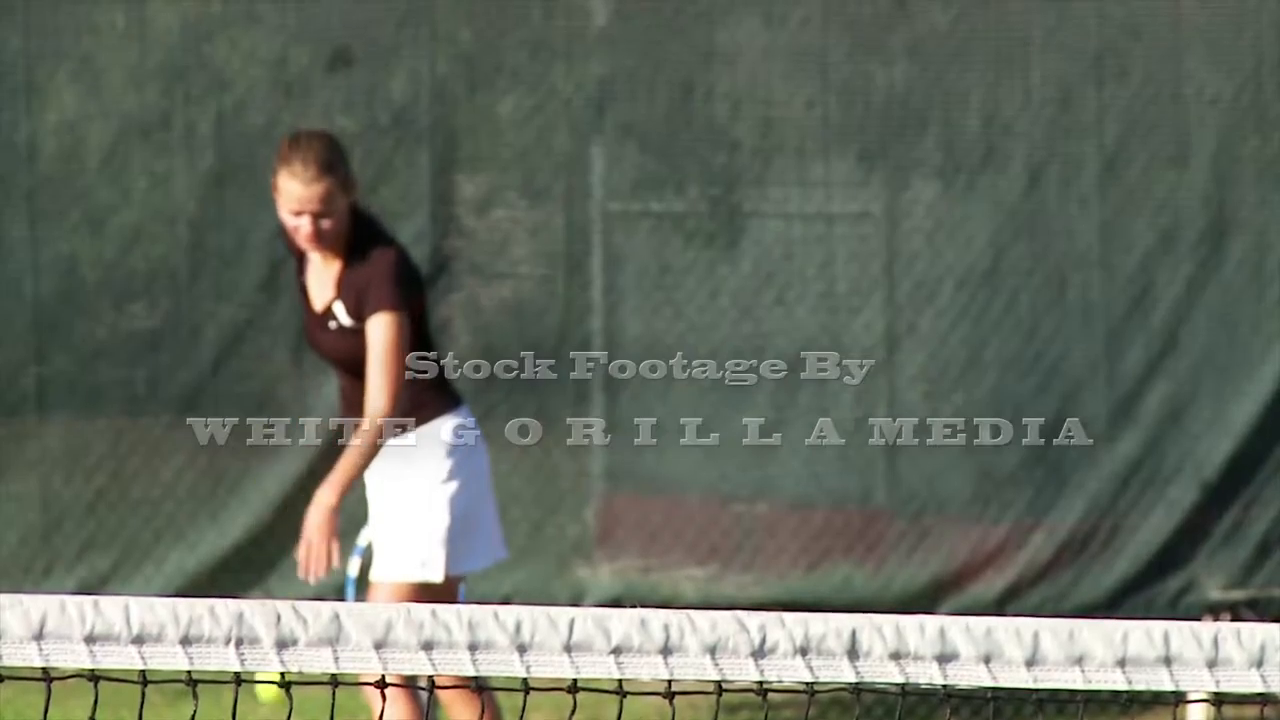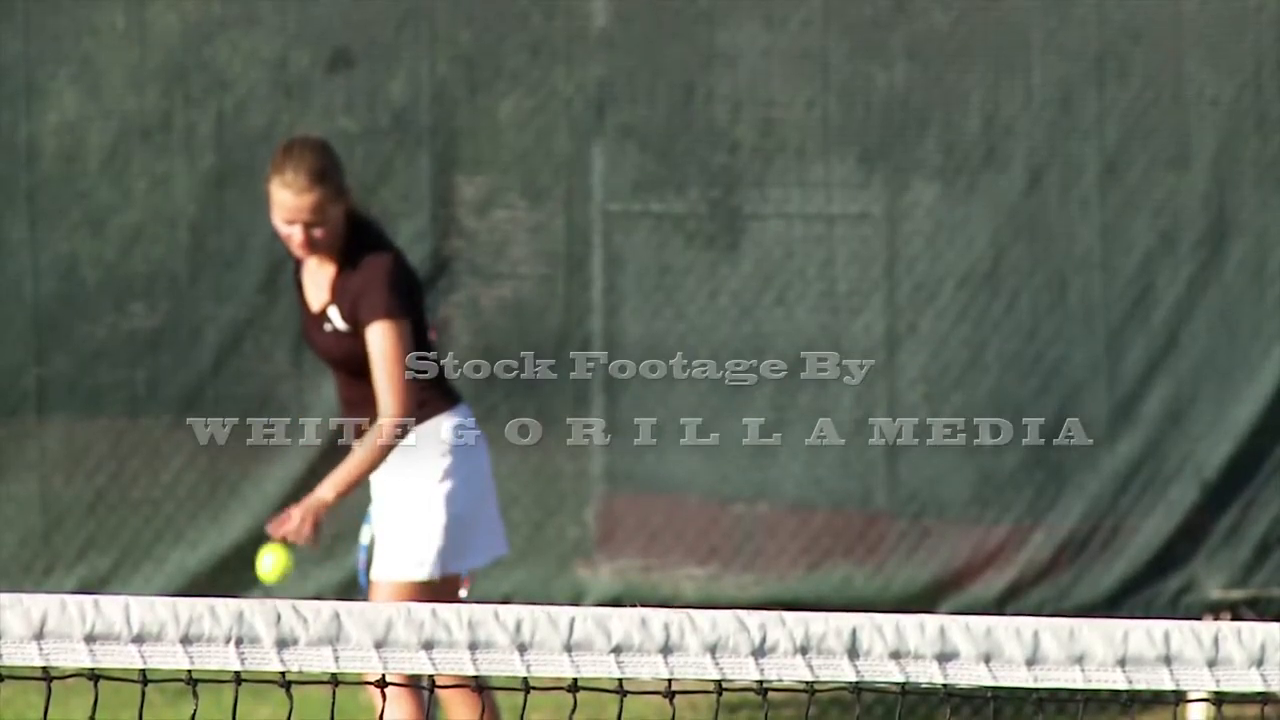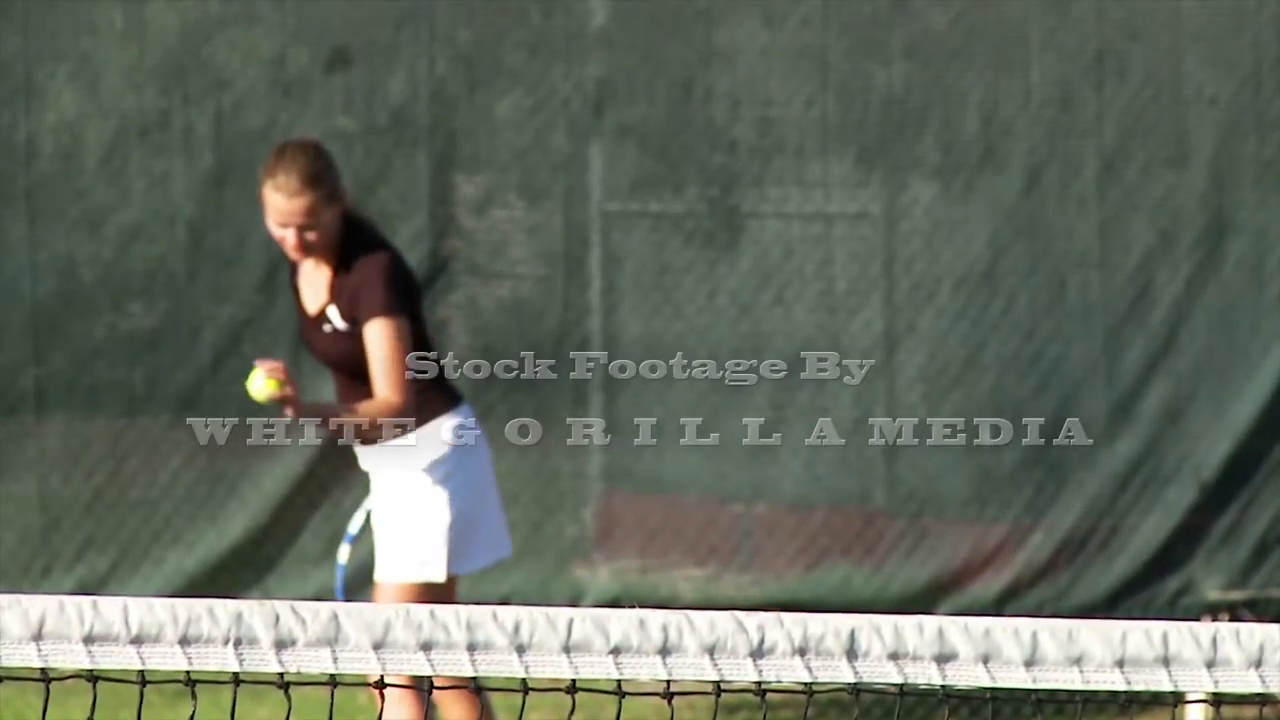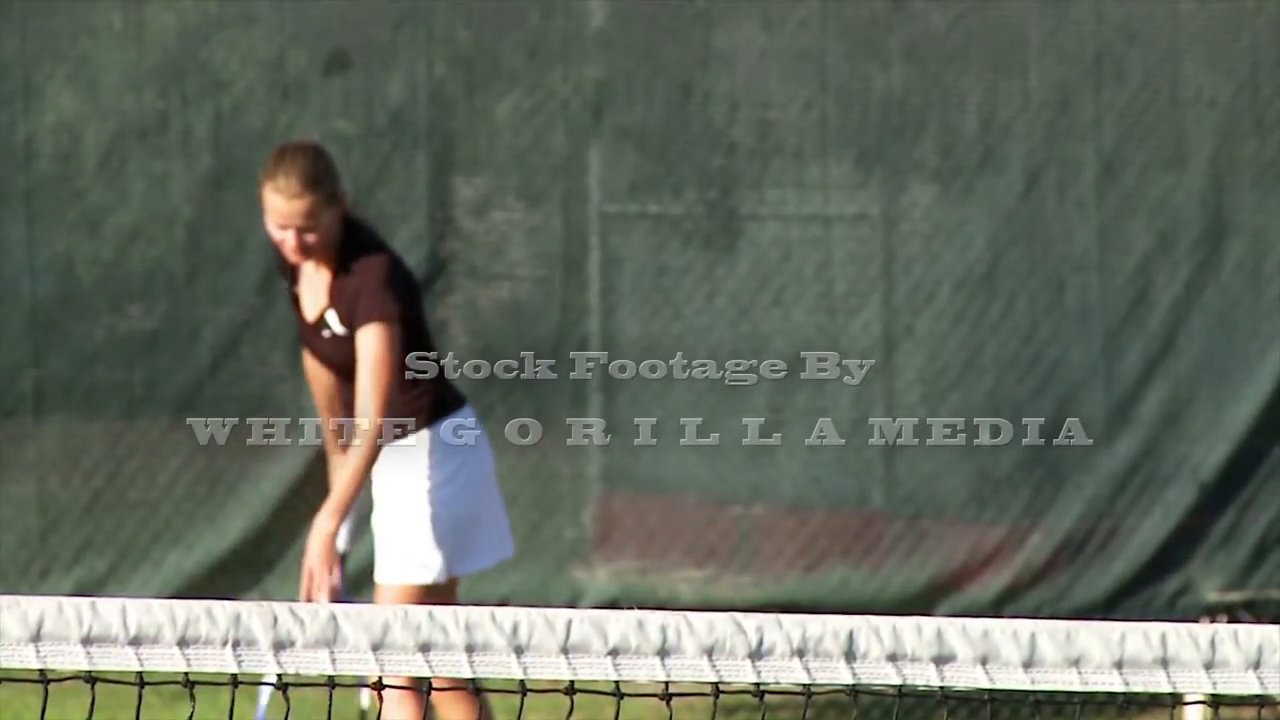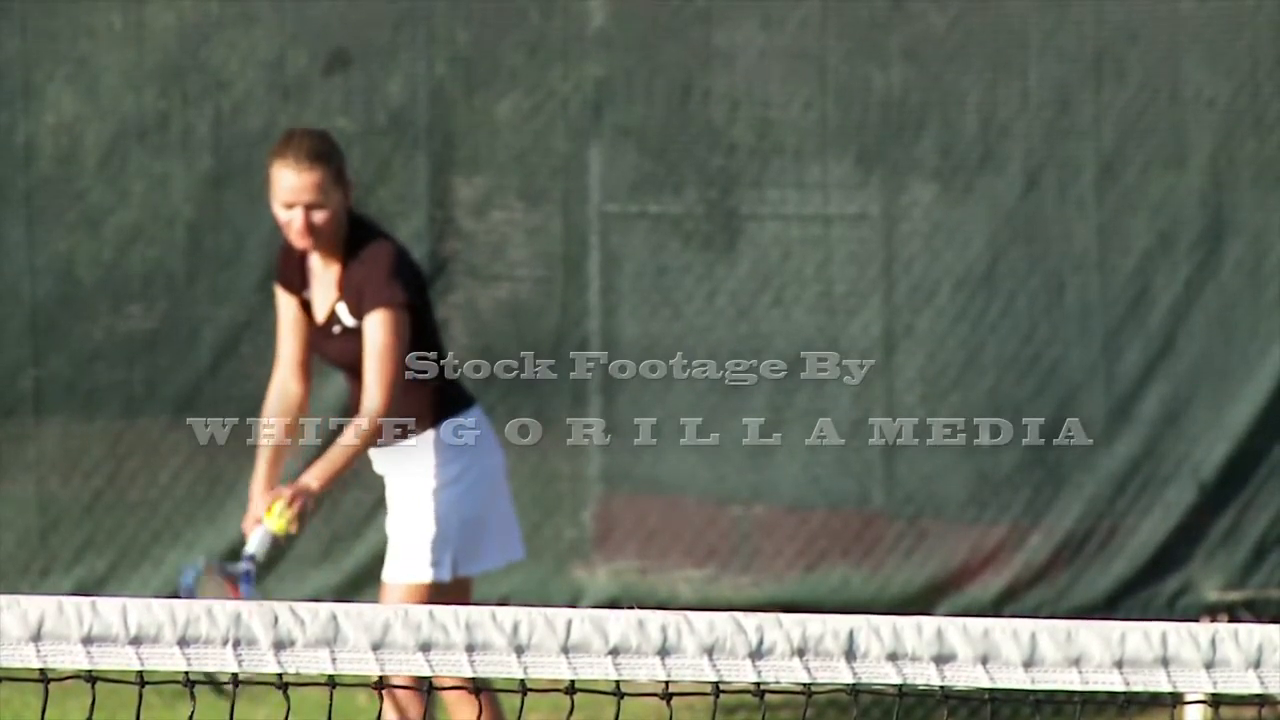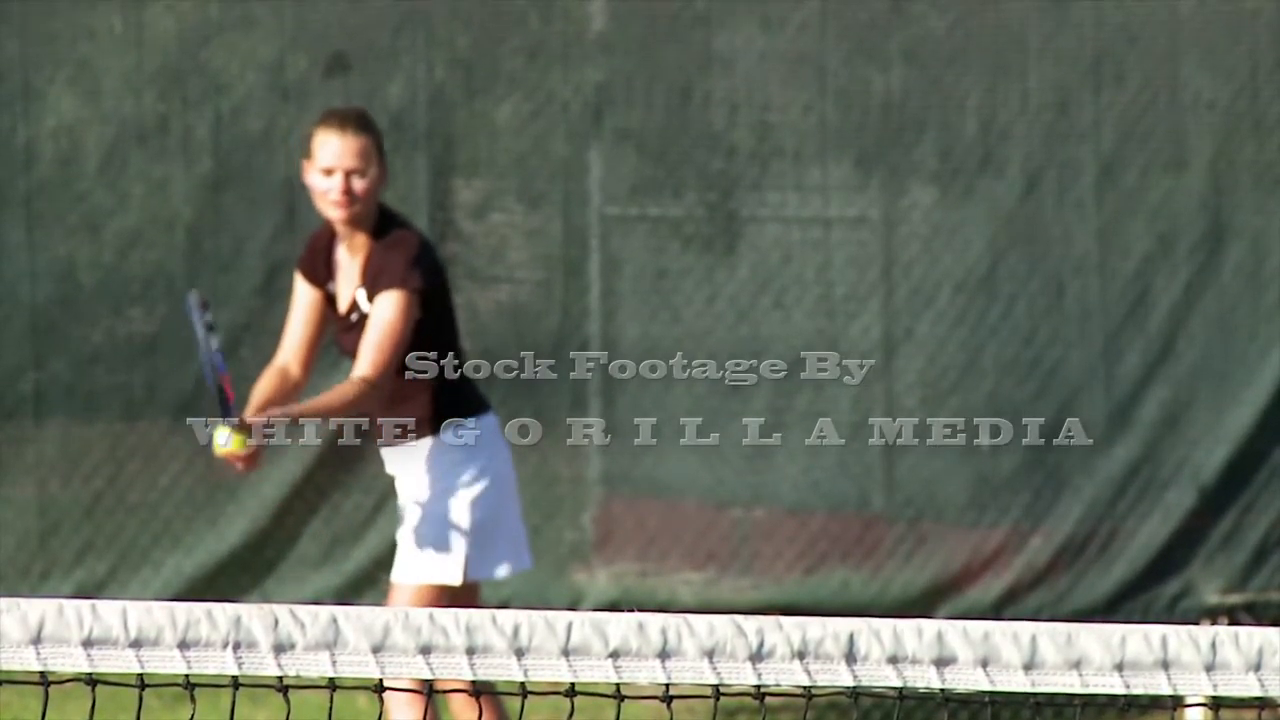
dt=0.5s
person 1, frame 1
left shoulder: (383, 268)
right shoulder: (304, 242)
left elbow: (384, 410)
left wrist: (326, 503)
left hip: (431, 454)
right hip: (392, 457)
person 1, frame 2
left shoulder: (377, 272)
right shoulder: (307, 245)
left elbow: (396, 417)
left wrist: (322, 499)
left hip: (430, 450)
right hip: (397, 457)
person 1, frame 3
left shoulder: (374, 271)
right shoulder: (302, 248)
left elbow: (395, 403)
left wrist: (310, 413)
left hip: (431, 449)
right hip: (390, 457)
person 1, frame 4
left shoulder: (374, 277)
right shoulder: (295, 258)
left elbow: (371, 423)
left wrist: (325, 526)
right wrist: (334, 458)
left hip: (434, 452)
right hip: (395, 457)
person 1, frame 5
left shoulder: (380, 267)
right shoulder: (294, 260)
left elbow: (376, 410)
right elbow: (289, 379)
left wrist: (310, 485)
right wrist: (262, 481)
left hip: (444, 452)
right hip: (405, 457)
person 1, frame 6
left shoulder: (404, 257)
right shoulder: (320, 252)
left elbow: (366, 387)
right elbow: (290, 363)
left wrist: (275, 418)
right wrist: (246, 419)
left hip: (456, 455)
right hip: (420, 461)
